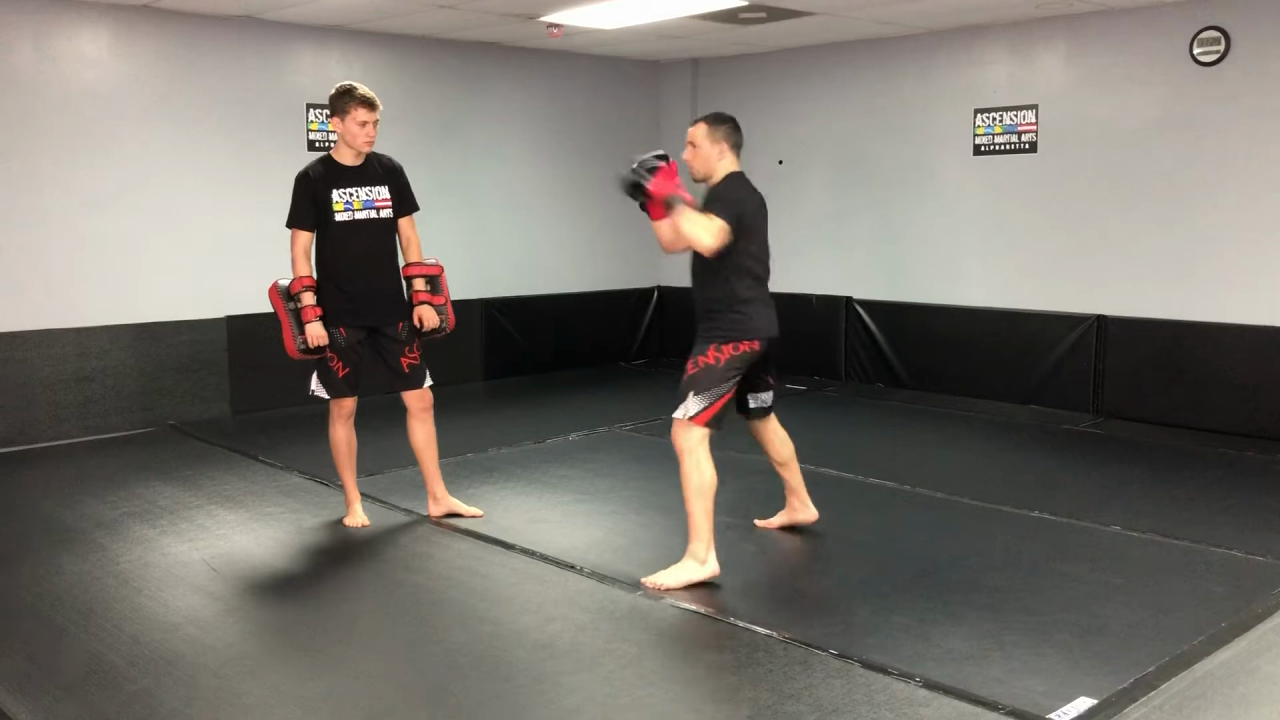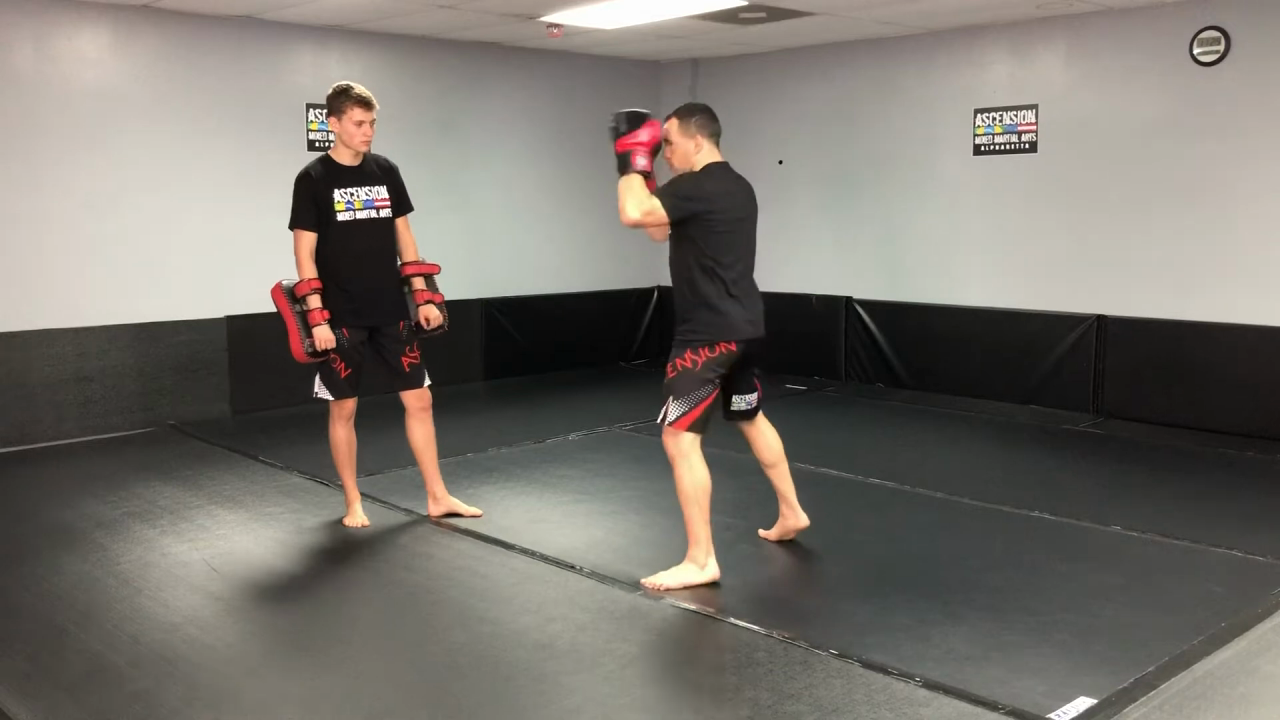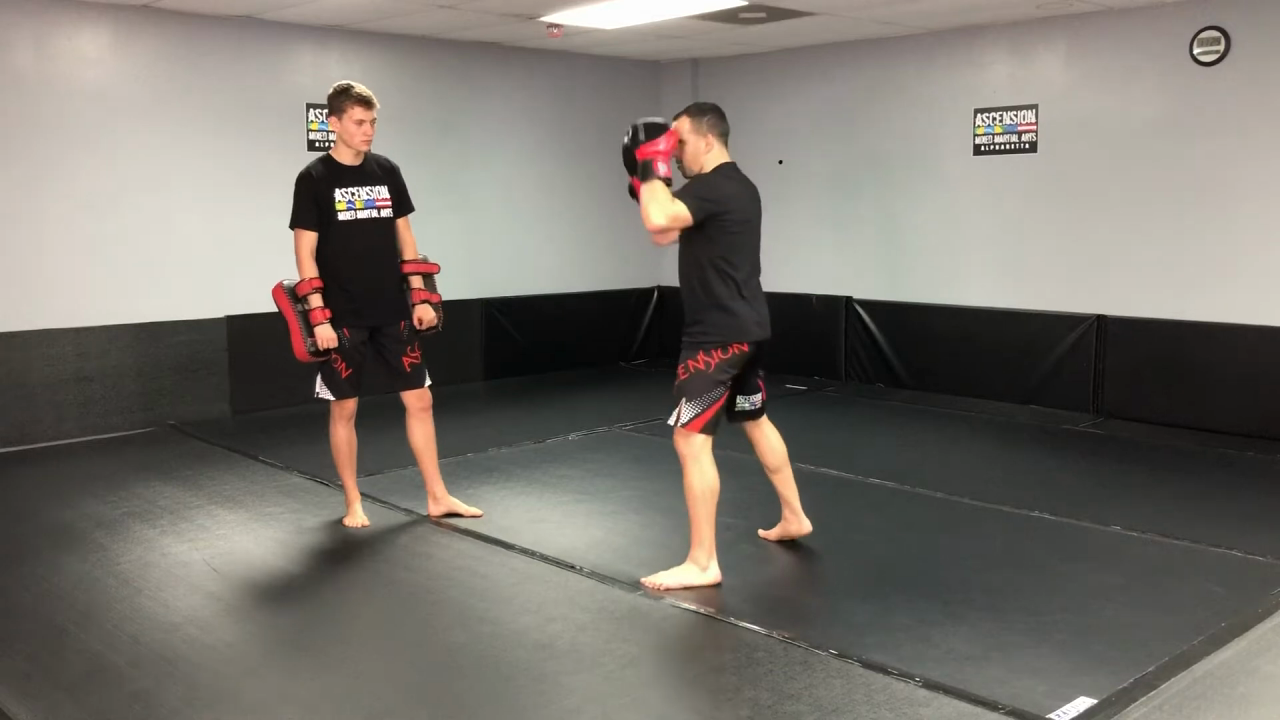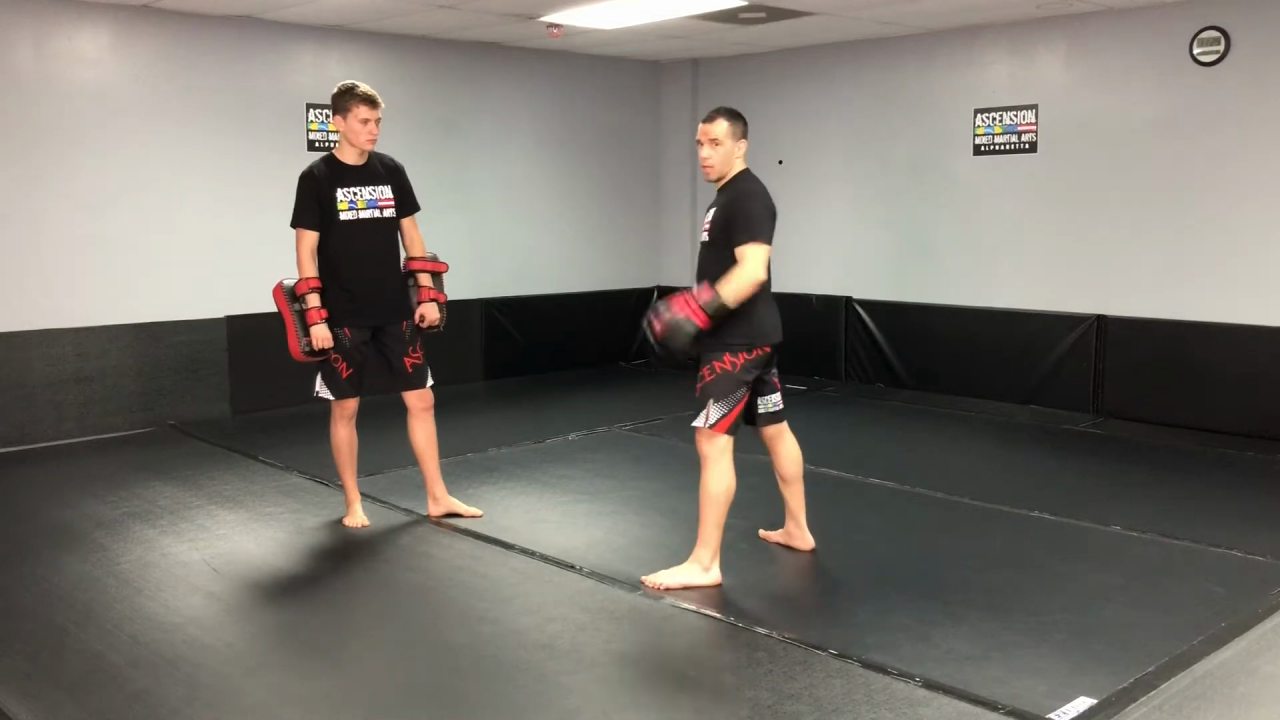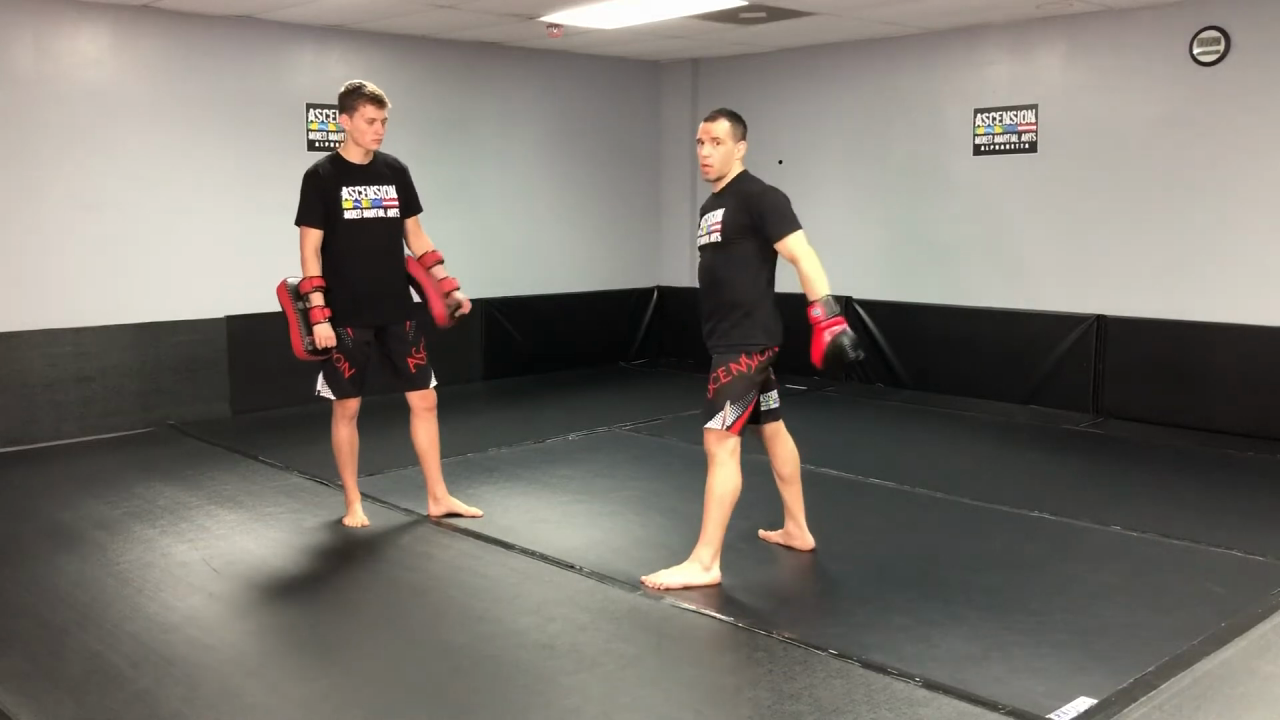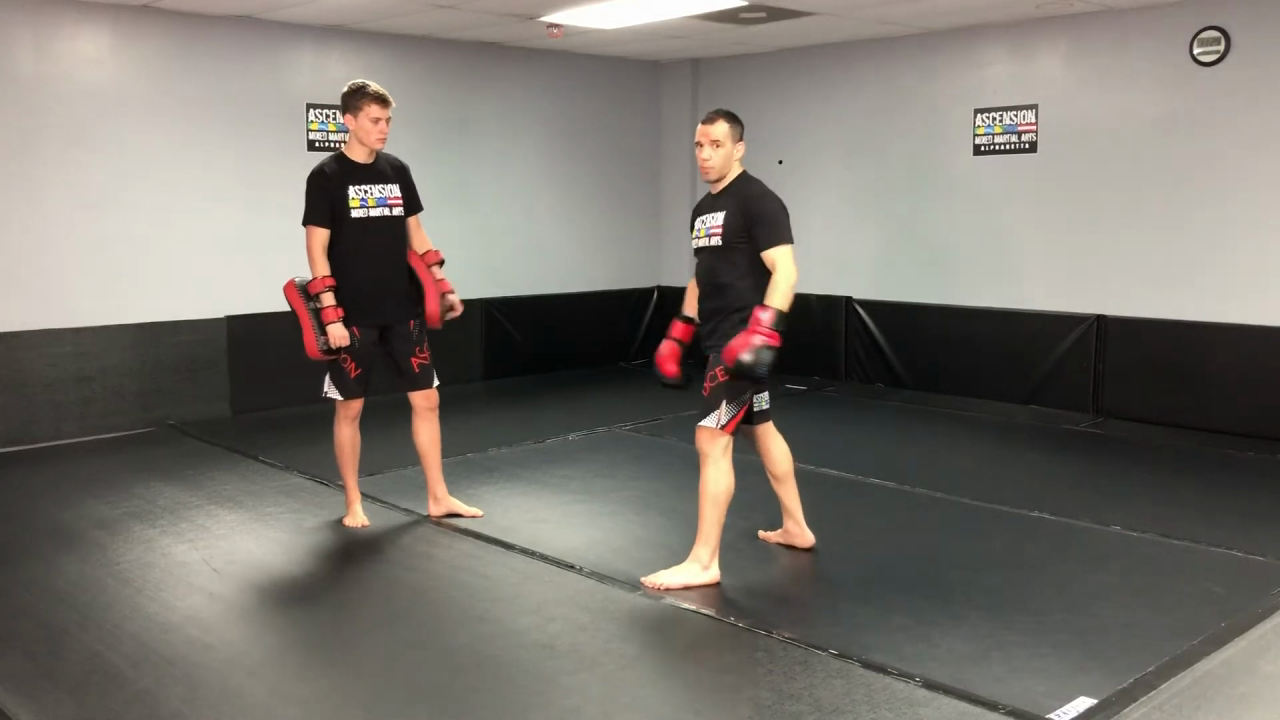
dt=0.3s
person 1, frame 1
left shoulder: (732, 194)
right shoulder: (731, 196)
left elbow: (706, 241)
right elbow: (674, 242)
left wrist: (673, 194)
right wrist: (658, 202)
left hip: (731, 334)
right hip: (755, 329)
left knee: (688, 431)
right knee: (761, 418)
left ankle: (701, 557)
right ankle: (799, 506)
person 1, frame 2
left shoulder: (697, 186)
right shoulder: (737, 188)
left elbow: (633, 213)
right elbow: (663, 228)
left wrist: (634, 158)
right wrist: (644, 175)
left hip: (709, 334)
right hip: (744, 325)
left knee: (679, 438)
right knee: (750, 418)
left ankle: (701, 561)
right ankle: (791, 513)
person 1, frame 3
left shoulder: (712, 186)
right shoulder: (734, 185)
left elbow: (657, 220)
right elbow: (664, 229)
left wrist: (652, 166)
right wrist: (647, 179)
left hip: (718, 334)
right hip: (747, 326)
left knee: (690, 439)
right knee: (755, 421)
left ankle: (702, 563)
right ankle: (794, 517)
person 1, frame 4
left shoulder: (746, 196)
right shoulder: (732, 195)
left elbow: (752, 271)
left wrist: (698, 310)
right wrist: (687, 304)
left hip: (739, 339)
right hip: (755, 334)
left knee: (713, 441)
right knee: (774, 427)
left ankle: (704, 563)
right ankle: (797, 529)
person 1, frame 5
left shoulder: (758, 197)
right shoulder: (712, 205)
left elbow: (802, 255)
left wrist: (826, 316)
left hip: (745, 341)
right hip: (729, 338)
left knee: (720, 442)
right knee: (771, 428)
left ankle: (705, 562)
right ankle: (796, 528)
person 1, frame 6
left shoulder: (757, 200)
right shoulder: (703, 208)
left elbow: (784, 271)
left wrist: (761, 331)
right wrist: (677, 336)
left hip: (743, 341)
right hip: (721, 339)
left knee: (712, 440)
right knee: (760, 427)
left ankle: (703, 561)
right ankle: (795, 526)
person 2, frame 1
left shoulder: (390, 170)
right shoulder: (314, 179)
left elbow: (409, 238)
right elbow: (301, 251)
left wrist: (422, 297)
right wrist: (310, 313)
left hip: (392, 310)
right hip: (340, 316)
left knee: (421, 399)
right knee: (343, 408)
left ankle: (437, 497)
right ankle: (353, 503)
person 2, frame 2
left shoulder: (386, 171)
right shoulder: (313, 179)
right elbow: (305, 254)
left wrist: (423, 295)
right wrist: (317, 316)
left hip: (391, 311)
right hip: (341, 317)
left knee: (418, 399)
right knee: (343, 409)
left ankle: (437, 496)
right ankle: (353, 503)
person 2, frame 3
left shoulder: (386, 170)
right shoulder: (314, 179)
right elbow: (306, 253)
left wrist: (420, 296)
right wrist: (319, 315)
left hip: (393, 311)
right hip: (343, 316)
left knee: (420, 399)
right knee: (344, 408)
left ankle: (437, 496)
right ankle: (353, 503)
person 2, frame 4
left shoulder: (391, 170)
right shoulder: (317, 178)
left elbow: (410, 235)
right elbow: (306, 251)
left wrist: (427, 294)
right wrist: (315, 315)
left hip: (395, 311)
right hip: (344, 316)
left knee: (421, 399)
right knee: (345, 408)
left ankle: (437, 496)
right ankle: (353, 503)
person 2, frame 5
left shoulder: (395, 170)
right shoulder: (322, 177)
left elbow: (415, 237)
right elbow: (310, 250)
right wrist: (318, 314)
left hip: (398, 310)
right hip: (347, 316)
left knee: (424, 399)
right knee: (347, 407)
left ankle: (438, 497)
right ankle: (353, 503)
person 2, frame 6
left shoulder: (397, 170)
right shoulder: (327, 176)
left elbow: (416, 236)
right elbow: (317, 249)
left wrist: (443, 288)
right wrist: (331, 314)
left hip: (402, 310)
right hip: (353, 315)
left knee: (426, 398)
right knee: (349, 407)
left ankle: (438, 496)
right ankle: (353, 503)
